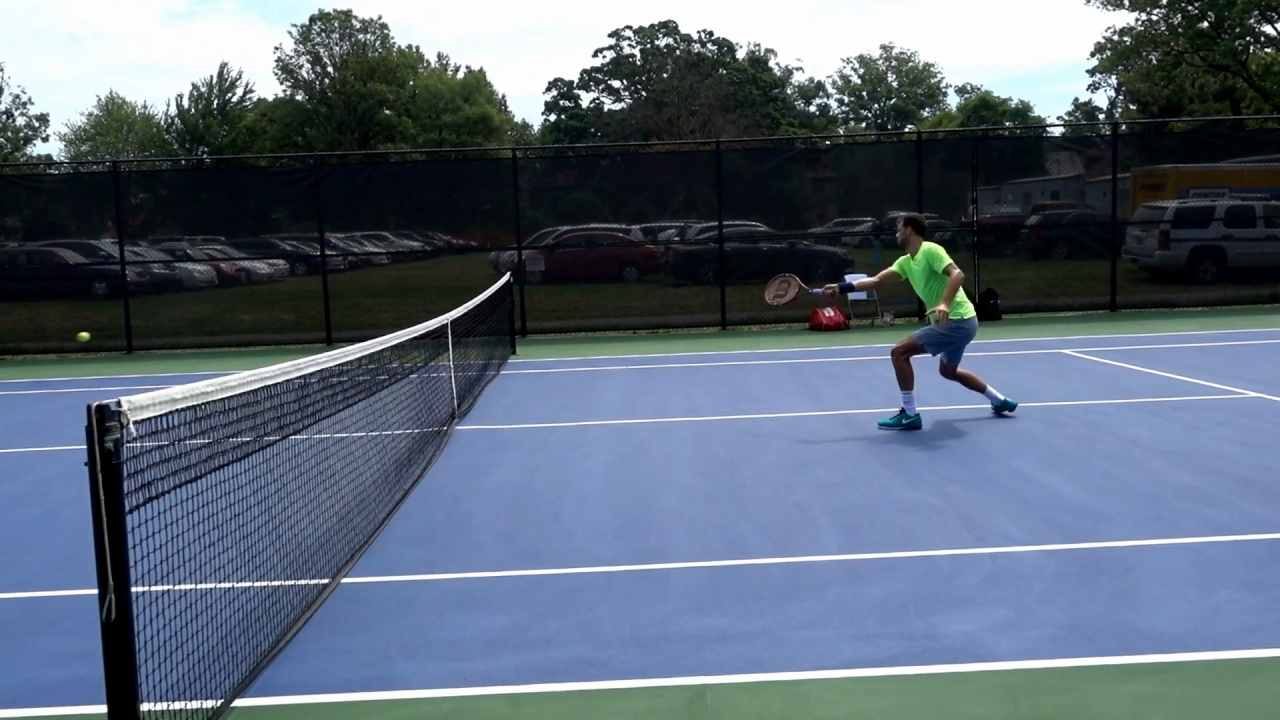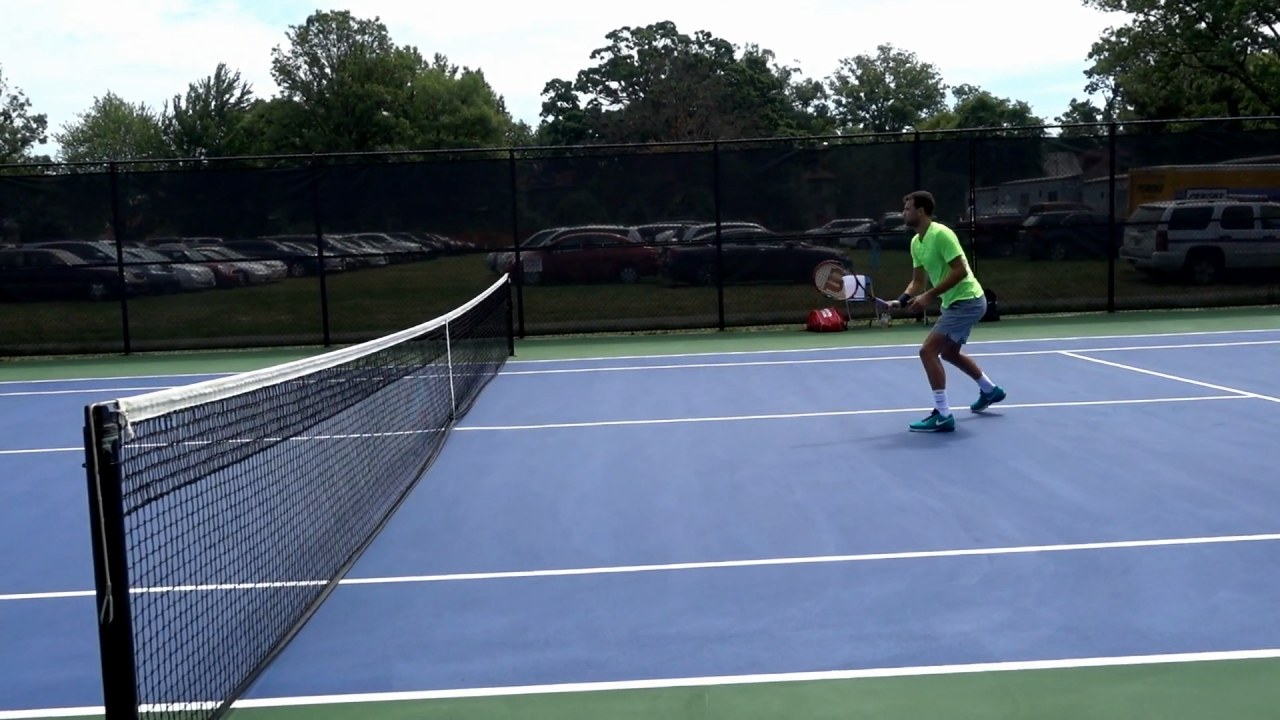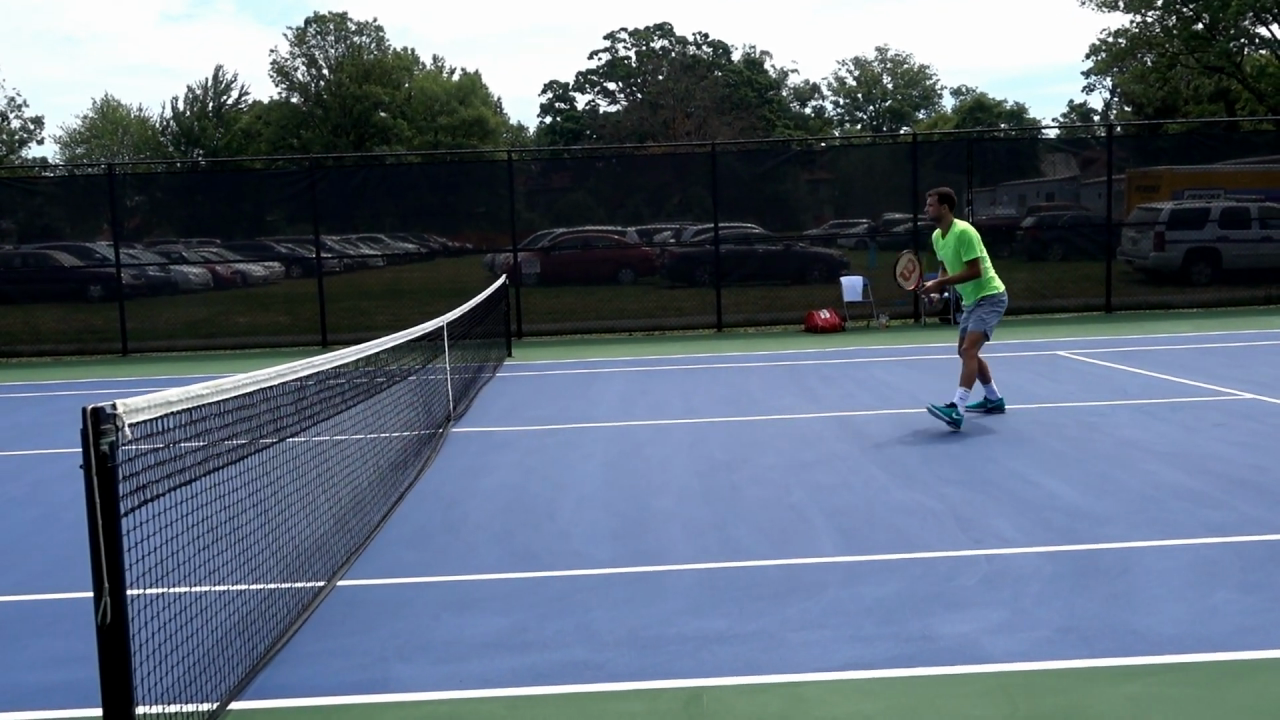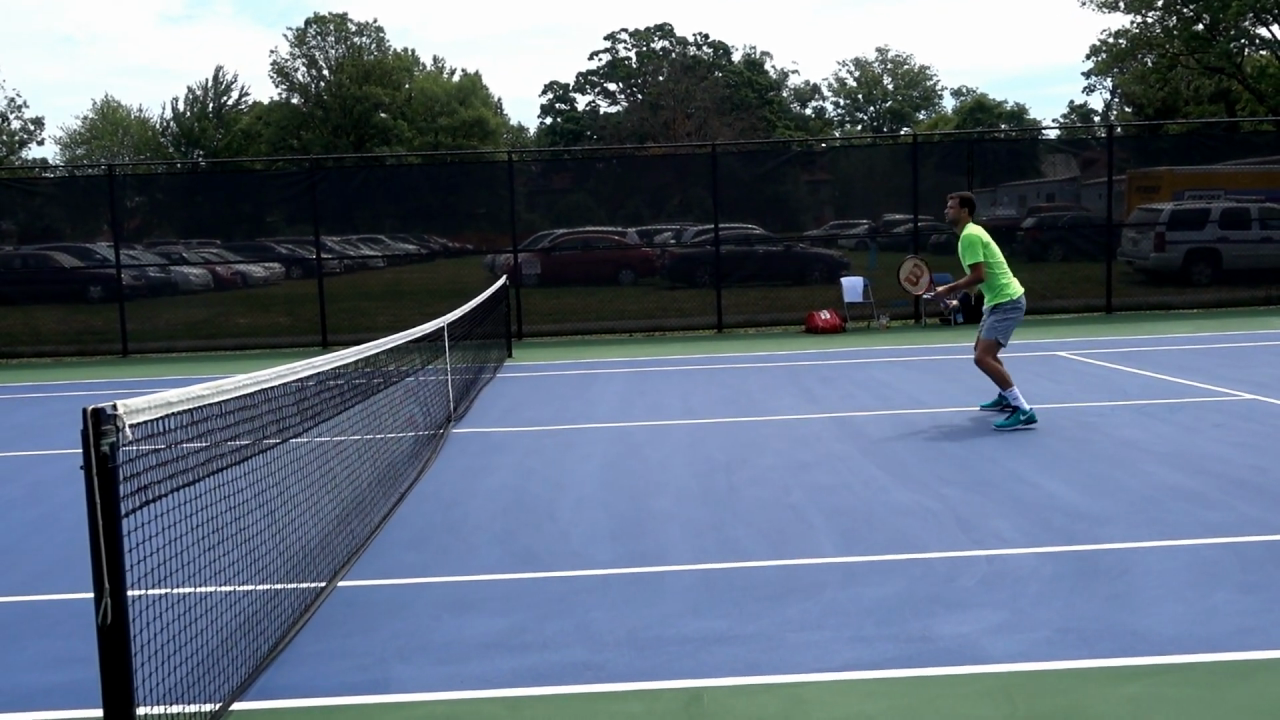
dt=0.3s
person 1, frame 1
left shoulder: (930, 250)
right shoulder: (904, 262)
left elbow: (956, 274)
right elbow: (876, 281)
left wrist: (943, 304)
right wrist: (842, 287)
left hip: (957, 320)
right hip: (961, 322)
left knee: (900, 353)
right knee: (949, 371)
left ankle: (910, 415)
right ankle: (1000, 400)
person 1, frame 2
left shoulder: (941, 234)
right shoulder: (916, 242)
left elbow: (960, 271)
right elbow: (919, 281)
left wrist: (929, 296)
right wrist: (903, 299)
left hip: (967, 302)
right hip: (955, 304)
left knee: (928, 351)
right knee: (950, 354)
left ankle: (942, 415)
right ankle: (990, 391)
person 1, frame 3
left shoulder: (963, 231)
right shoulder: (937, 236)
left elbow: (975, 271)
right elbow: (947, 269)
left wrist: (938, 284)
right wrist: (937, 286)
left hip: (989, 297)
right hip: (972, 300)
left knee: (968, 350)
right knee: (967, 351)
left ankle: (956, 409)
right ankle: (993, 397)
person 1, frame 4
left shoulder: (970, 235)
right shoulder: (967, 235)
left elbow: (978, 276)
left wrist: (949, 289)
right wrist: (957, 296)
left hip: (1007, 302)
right hip: (999, 302)
left knee: (982, 358)
right knee: (982, 351)
left ankle: (1023, 410)
right ankle: (1007, 397)
